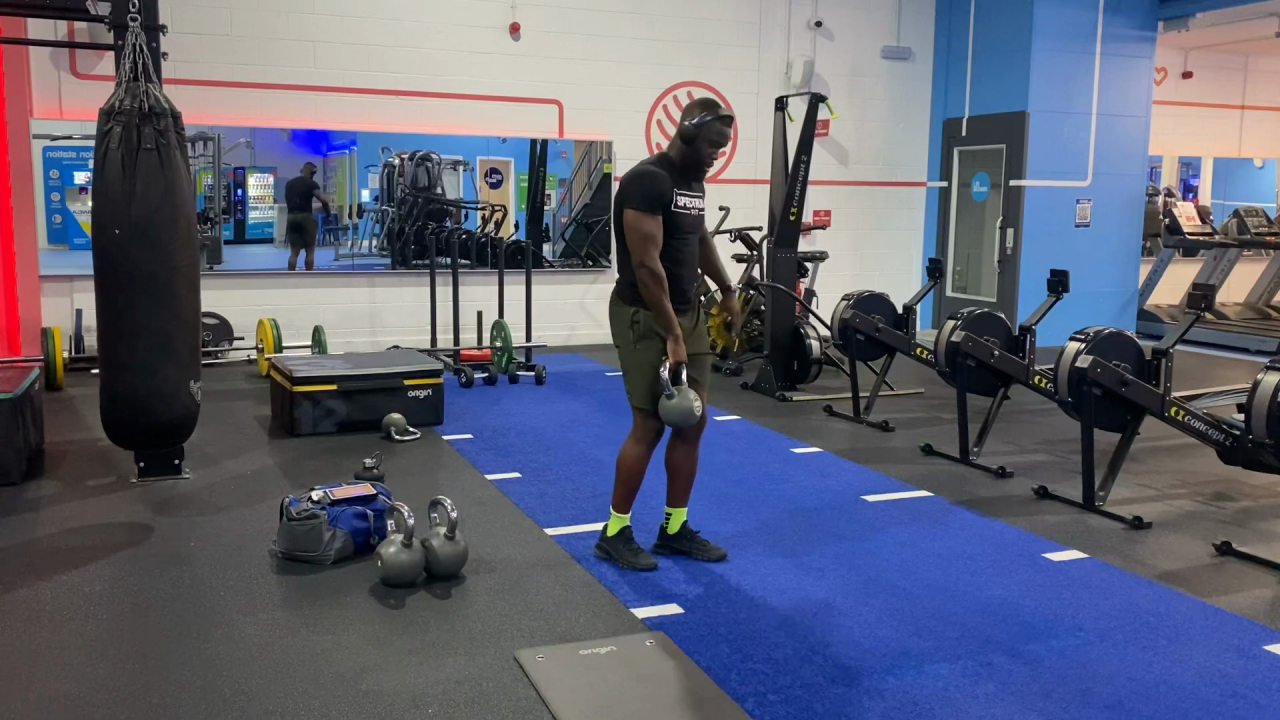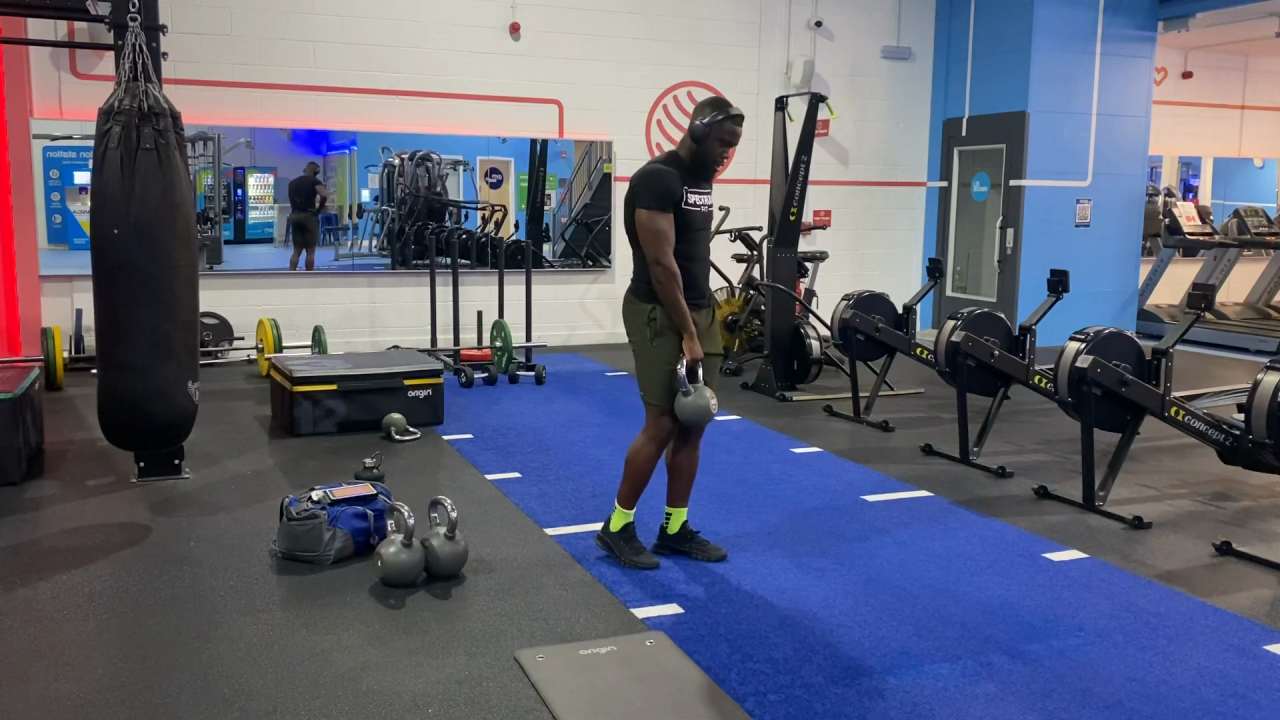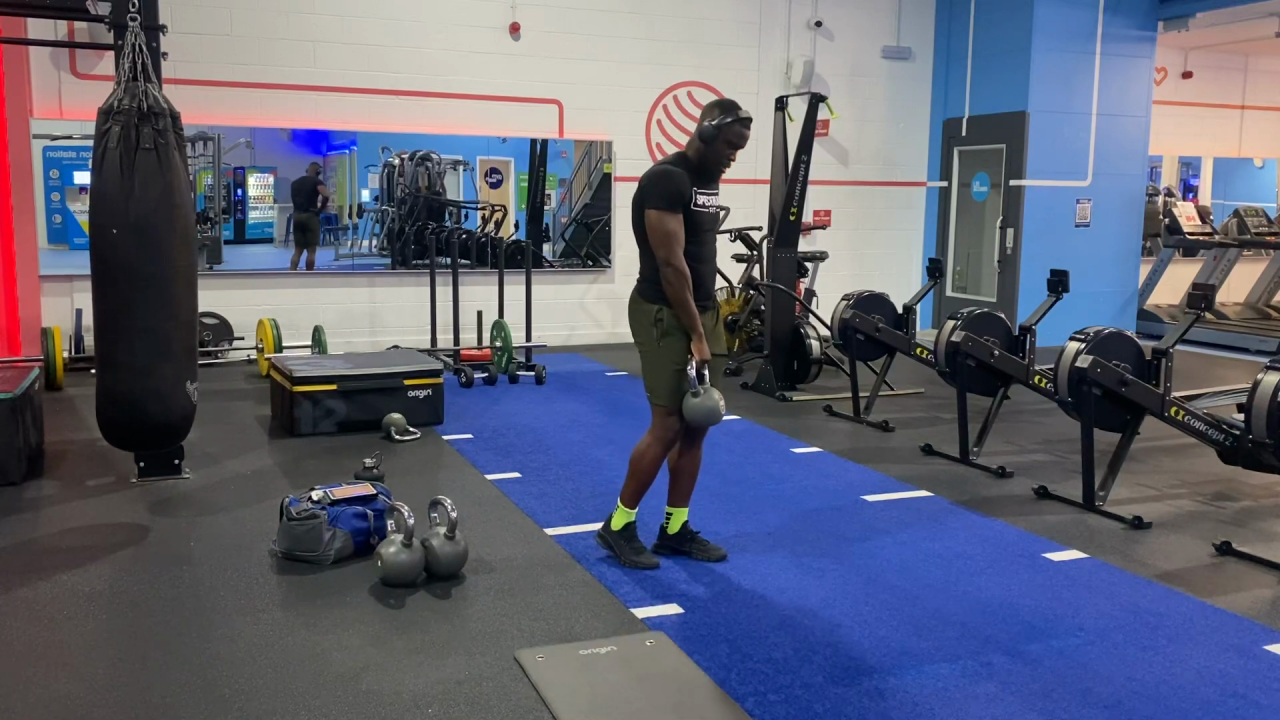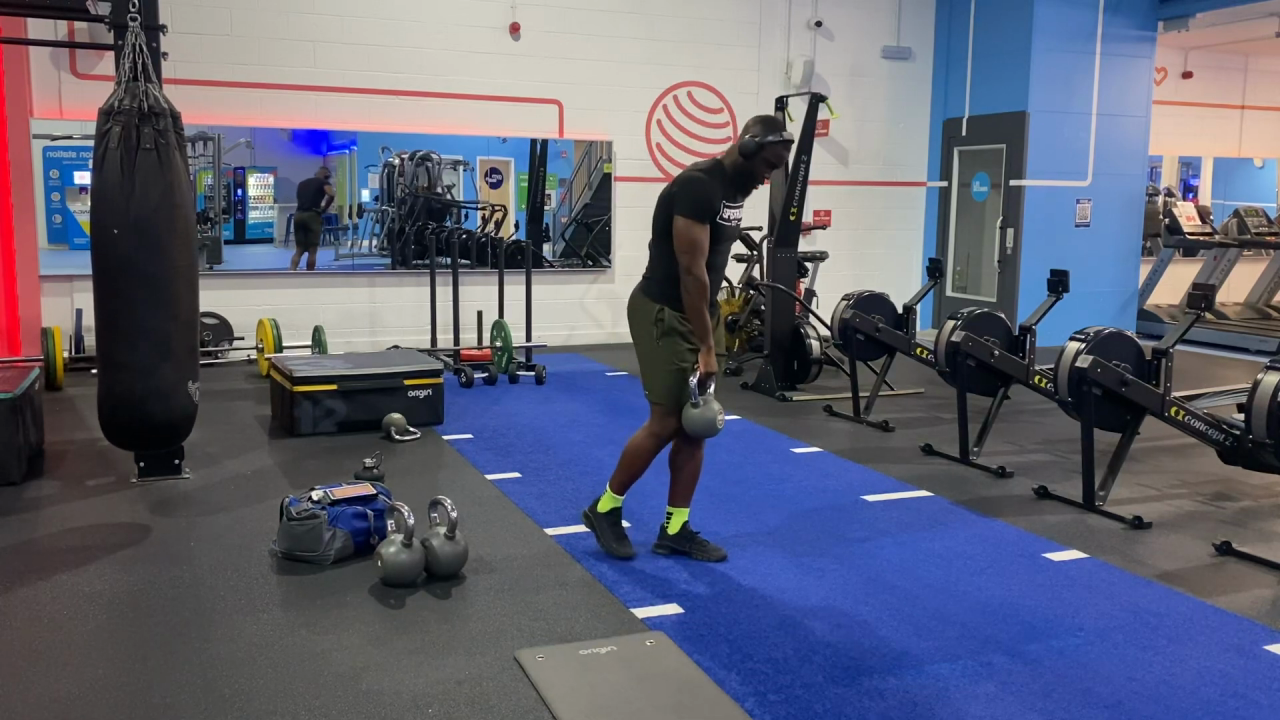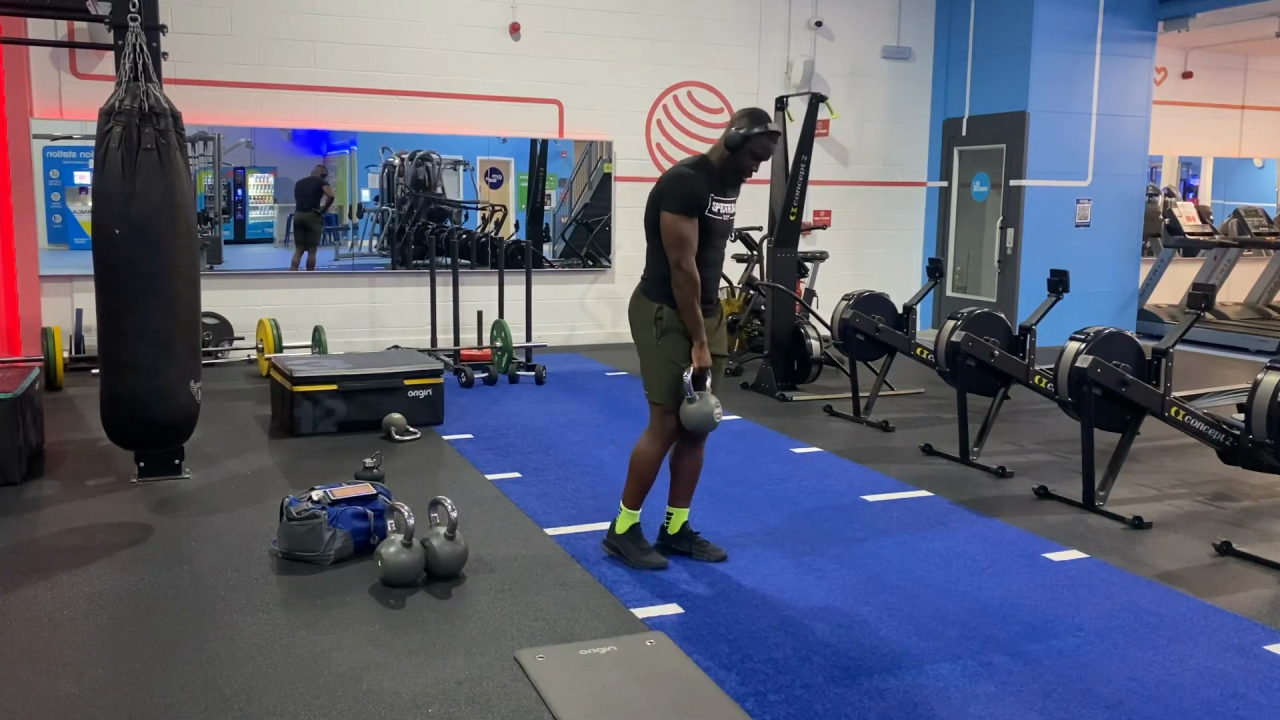
dt=0.5s
person 1, frame 1
left shoulder: (694, 180)
right shoulder: (646, 180)
right elbow: (646, 265)
left wrist: (726, 288)
right wrist: (671, 336)
left hip: (688, 313)
right hip: (644, 316)
left knee: (692, 422)
right knee: (649, 426)
left ankle: (675, 529)
right ankle: (615, 531)
person 1, frame 2
left shoulder: (702, 178)
right shoulder: (657, 179)
right elbow: (661, 264)
right wrist: (686, 334)
left hip: (700, 310)
right hip: (659, 315)
left knee: (692, 424)
right knee: (662, 425)
left ankle: (675, 528)
right ankle: (618, 526)
person 1, frame 3
left shoulder: (709, 179)
right shoulder: (666, 179)
right elbow: (670, 264)
left wrist: (706, 328)
right wrist: (695, 336)
left hip: (703, 310)
right hip: (664, 315)
left knee: (695, 424)
right knee: (668, 425)
left ankle: (675, 529)
right ankle: (618, 525)
person 1, frame 4
left shoulder: (736, 189)
right shoulder: (698, 186)
right elbow: (691, 273)
left wrist: (710, 338)
right wrist: (707, 348)
left hip: (700, 311)
right hip: (663, 311)
right knee: (666, 422)
left ankle: (675, 528)
right ankle: (604, 509)
person 1, frame 5
left shoulder: (729, 185)
right shoulder: (684, 182)
right elbow: (682, 268)
left wrist: (708, 331)
right wrist: (698, 343)
left hip: (705, 310)
right hip: (664, 312)
right knee: (666, 423)
left ankle: (676, 528)
right ankle: (623, 528)
